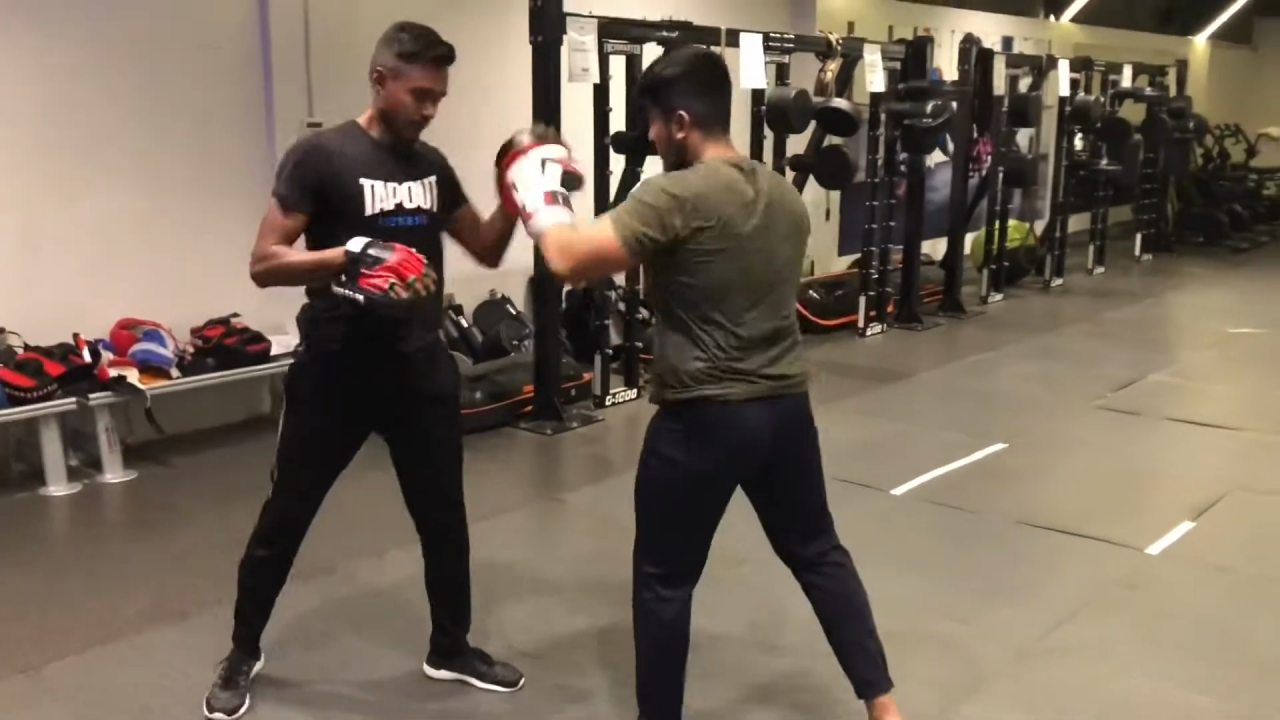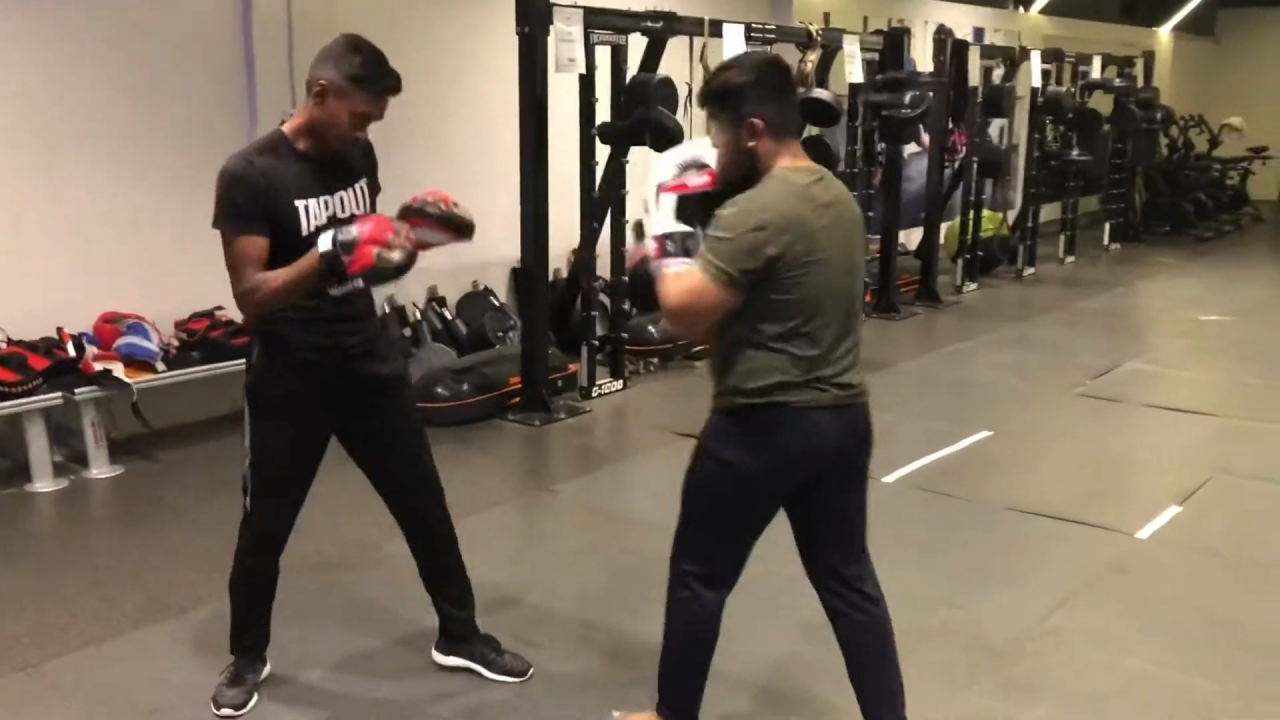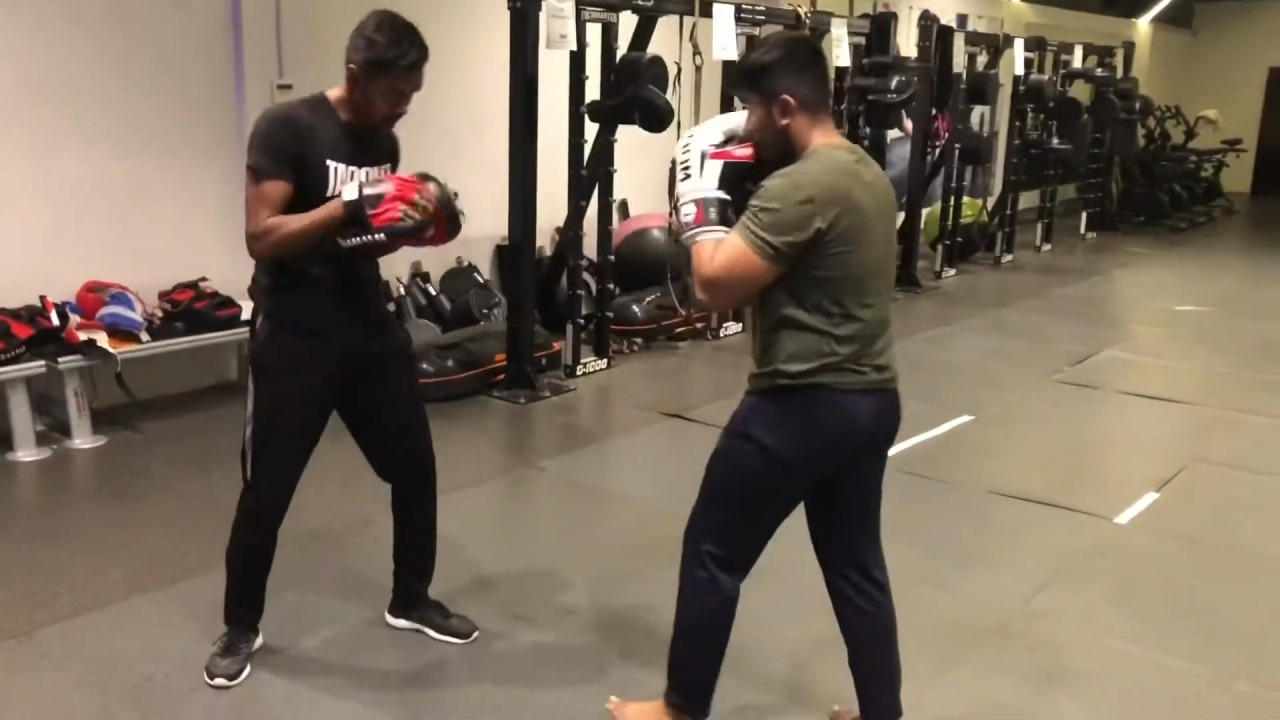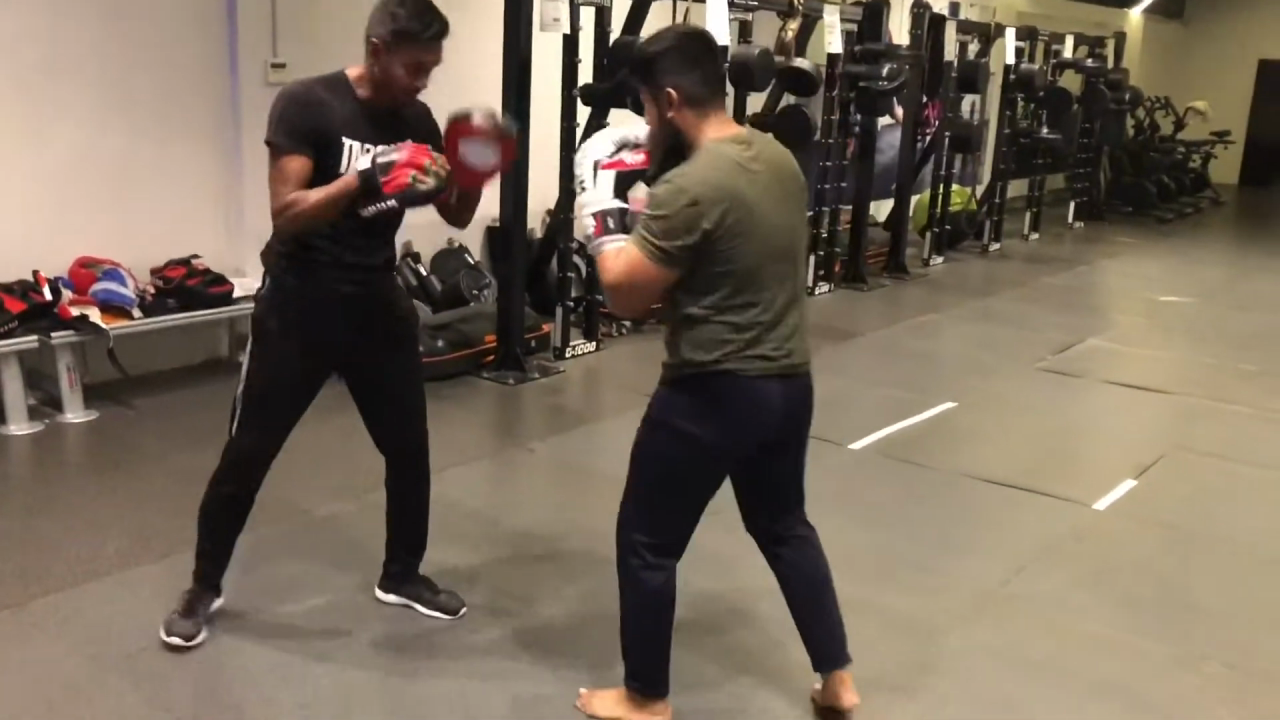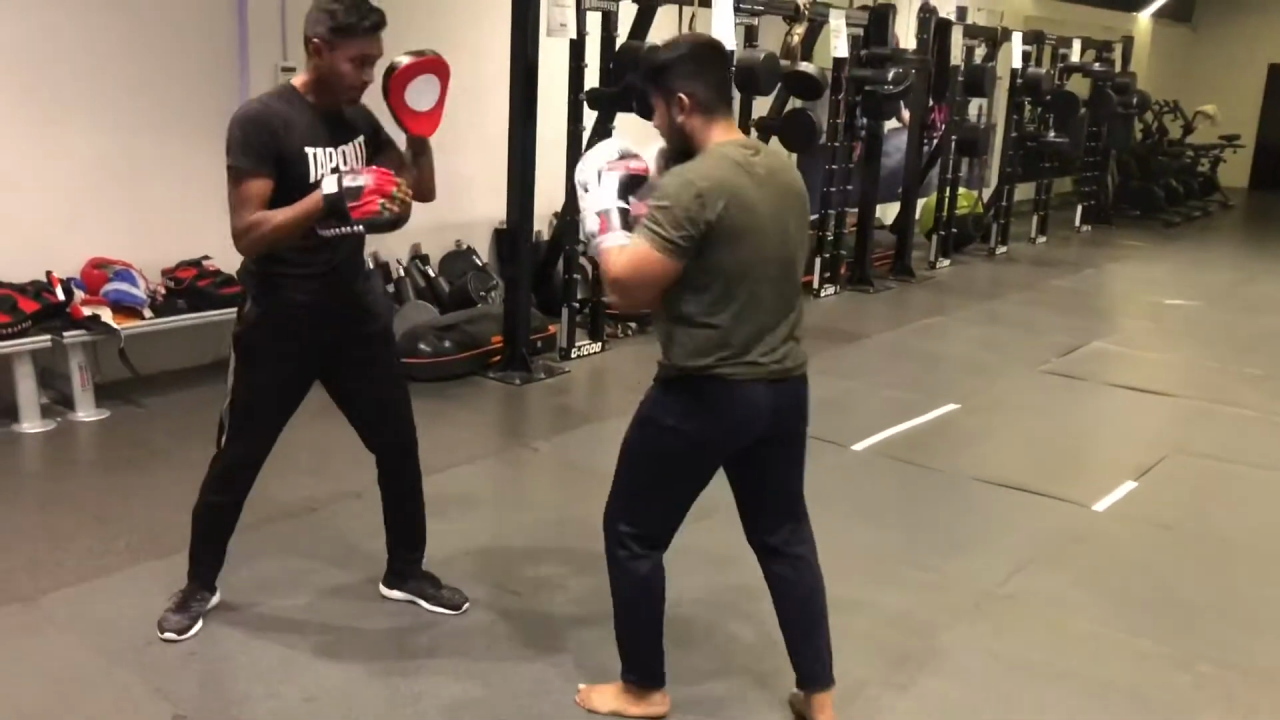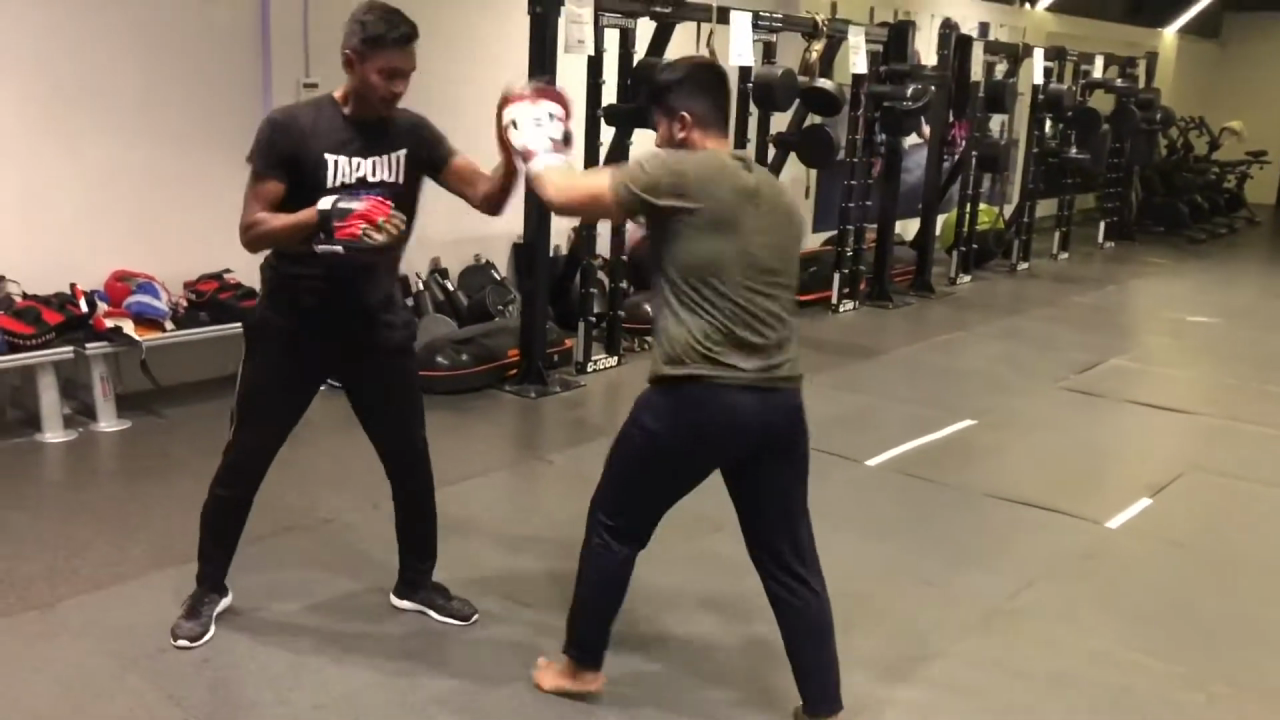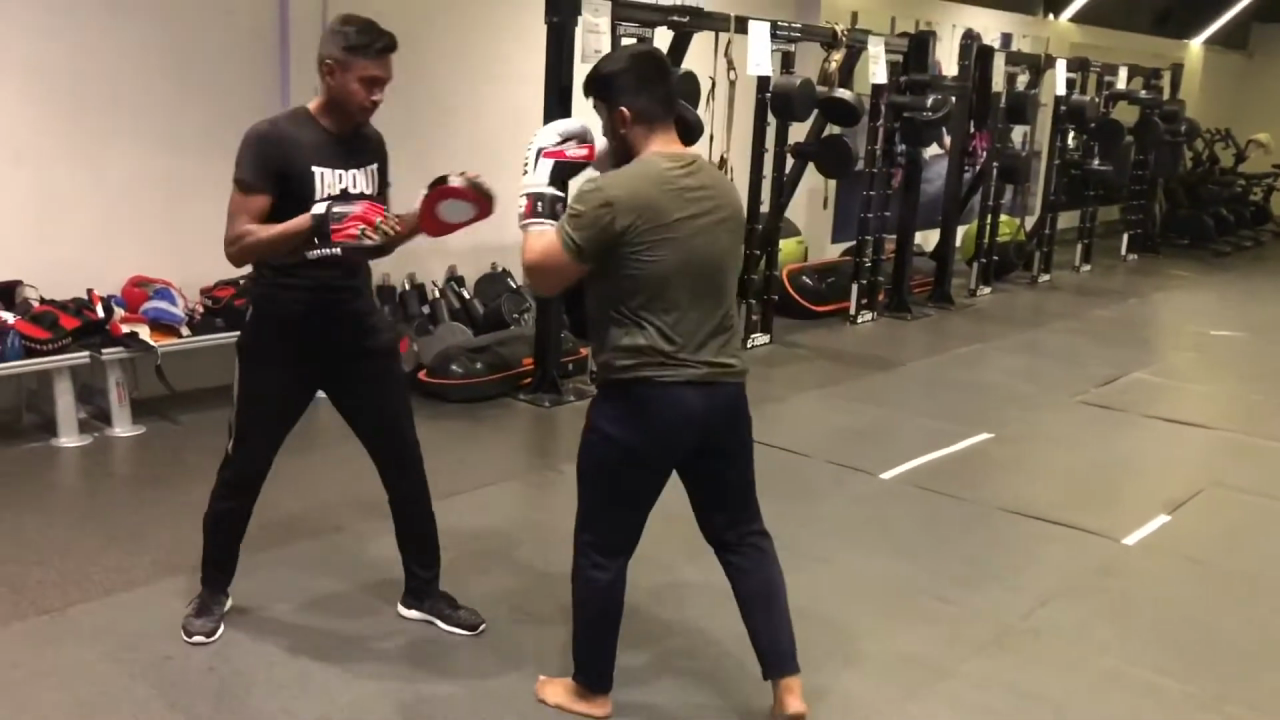
dt=0.3s
person 1, frame 1
left shoulder: (678, 196)
right shoulder: (782, 193)
left elbow: (568, 256)
left wrist: (532, 185)
left hip: (702, 421)
right hip: (783, 406)
left knee: (662, 580)
right knee: (817, 553)
person 1, frame 2
left shoulder: (756, 213)
right shoulder: (837, 196)
left elbow: (684, 314)
left wrist: (664, 220)
right wrist: (716, 174)
left hip: (764, 426)
right hip: (844, 419)
left knee: (699, 575)
right knee: (847, 577)
person 1, frame 3
left shoulder: (801, 187)
right shoulder: (867, 173)
left elbow: (716, 285)
left wrist: (698, 191)
right wrist: (746, 149)
left hip: (800, 406)
right hip: (872, 402)
left knee: (712, 556)
right knee: (856, 563)
person 1, frame 4
left shoulder: (690, 187)
right shoulder: (777, 159)
left elbow: (624, 293)
left wrist: (599, 199)
right wrist: (652, 153)
left hip: (711, 395)
right hip: (787, 383)
left knee: (645, 543)
right knee: (785, 528)
person 1, frame 5
left shoulder: (696, 183)
right shoulder: (782, 170)
left elbow: (626, 286)
left wrist: (602, 202)
right wrist: (647, 185)
left hip: (704, 395)
right hip: (782, 389)
left knee: (633, 531)
right knee: (782, 535)
person 1, frame 6
left shoulder: (679, 174)
right shoulder: (779, 196)
left elbow: (564, 194)
left wrist: (535, 141)
left hip: (694, 400)
right hip: (778, 401)
left knee: (613, 528)
right knee: (789, 559)
left ankle: (581, 665)
person 1, frame 7
left shoulder: (612, 194)
right shoulder: (721, 187)
left elbow: (540, 274)
left wrist: (540, 183)
left hip: (640, 402)
right hip: (722, 394)
left knee: (601, 550)
right knee: (742, 537)
person 2, frame 1
left shoulder: (431, 164)
right shoulder: (319, 156)
left elbow: (488, 252)
right elbow: (266, 264)
right wrist: (353, 255)
left hip: (420, 365)
right hip: (335, 368)
left knee: (443, 515)
right knee: (284, 517)
left ankle: (451, 649)
right ankle: (242, 655)
person 2, frame 2
left shoulder: (357, 156)
right shoulder: (249, 175)
right elbow: (250, 298)
left wrist: (404, 234)
right wrist: (330, 252)
left hip: (366, 359)
right hip: (289, 376)
left knee: (422, 499)
right knee: (266, 525)
left ankle: (459, 635)
right ankle: (248, 658)
person 2, frame 3
left shoulder: (382, 140)
right shoulder: (287, 127)
right elbow: (262, 238)
left wrist: (422, 222)
right wrist: (354, 204)
left hip: (370, 328)
right hip: (294, 336)
left knee: (415, 469)
right knee: (266, 491)
left ankle: (410, 600)
right ankle: (240, 628)
person 2, frame 4
left shoulder: (416, 120)
right shoulder: (305, 104)
left elbow: (456, 213)
right elbow: (286, 213)
right wrist: (368, 176)
left hip: (378, 304)
right hip: (299, 306)
left knee: (410, 447)
right knee: (248, 452)
left ankle: (401, 575)
right ankle: (204, 587)
person 2, frame 5
left shoulder: (357, 117)
right shoulder: (260, 121)
left elbow: (420, 193)
right elbow: (248, 235)
left wrist: (419, 129)
right wrist: (332, 197)
left hip: (355, 311)
right hip: (280, 321)
left knee: (398, 444)
right knee: (237, 459)
left ankle: (405, 571)
right ankle: (199, 585)
person 2, frame 6
left shoulder: (411, 131)
right shoulder: (291, 127)
left elbow: (487, 199)
right elbow: (253, 231)
left wrist: (516, 152)
right wrist: (326, 214)
left hip: (376, 326)
right hip: (292, 324)
left knee: (410, 461)
right knee: (245, 460)
left ankle: (416, 583)
right ankle: (209, 589)
person 2, frame 7
left shoulder: (370, 143)
right shoulder: (272, 141)
right elbow: (239, 246)
left wrist: (428, 218)
right wrist: (321, 218)
left hip: (358, 330)
right hip: (282, 337)
left knee: (405, 463)
right knee: (243, 470)
left ankle: (423, 591)
right ankle: (214, 591)
